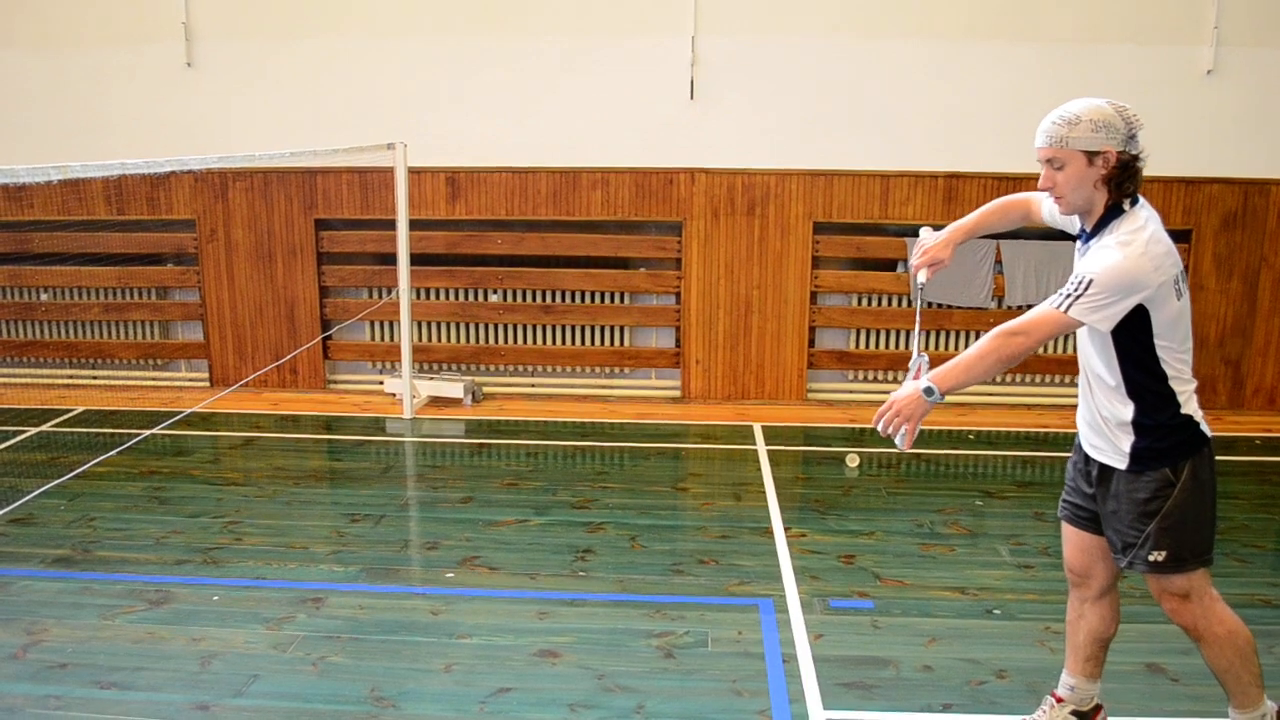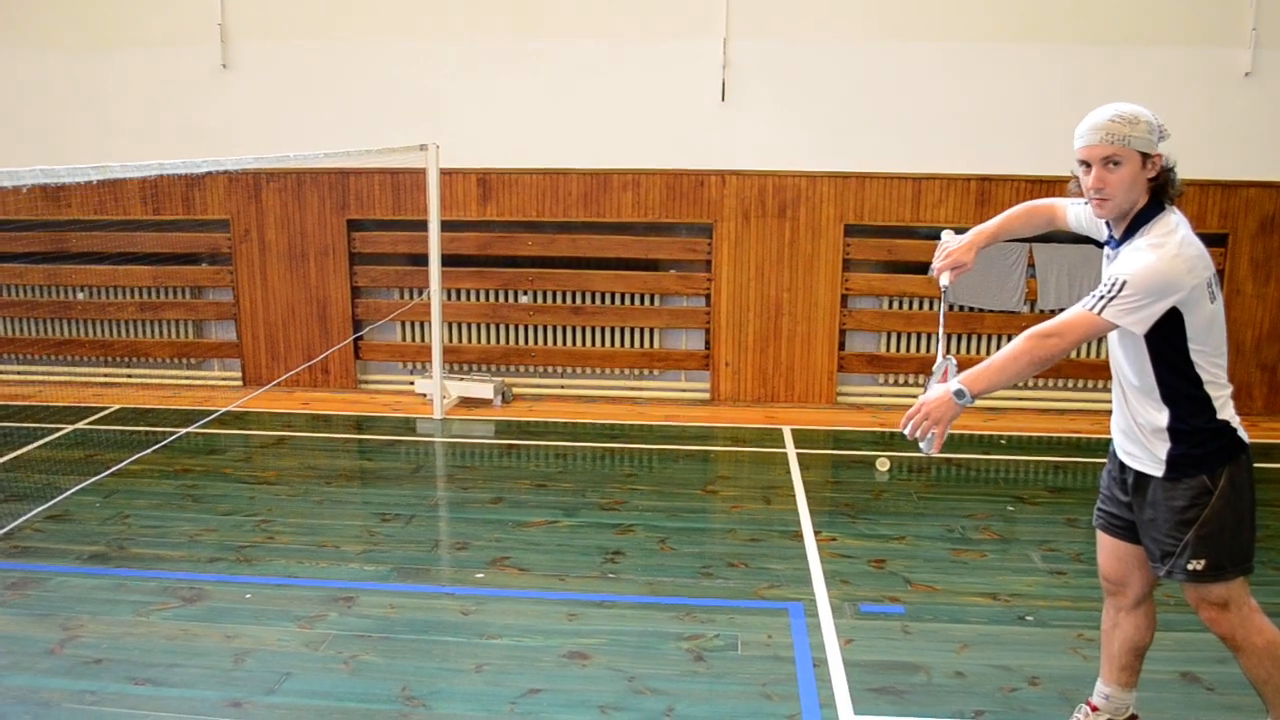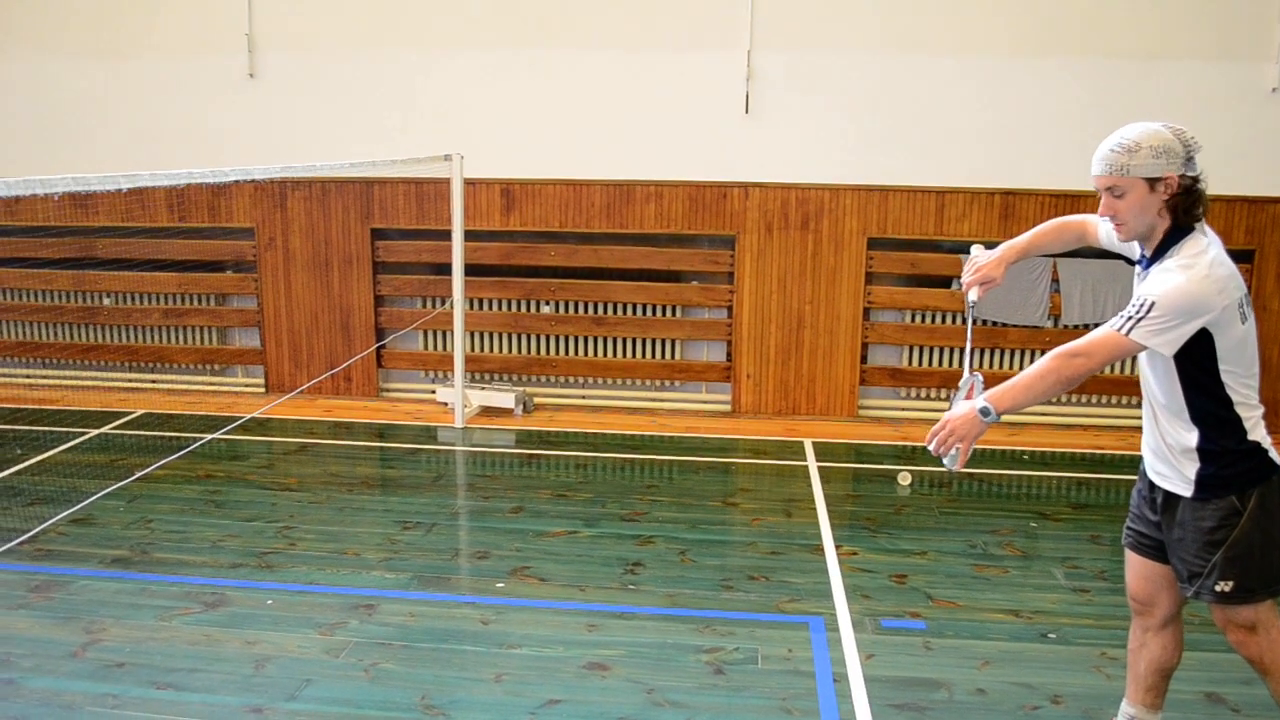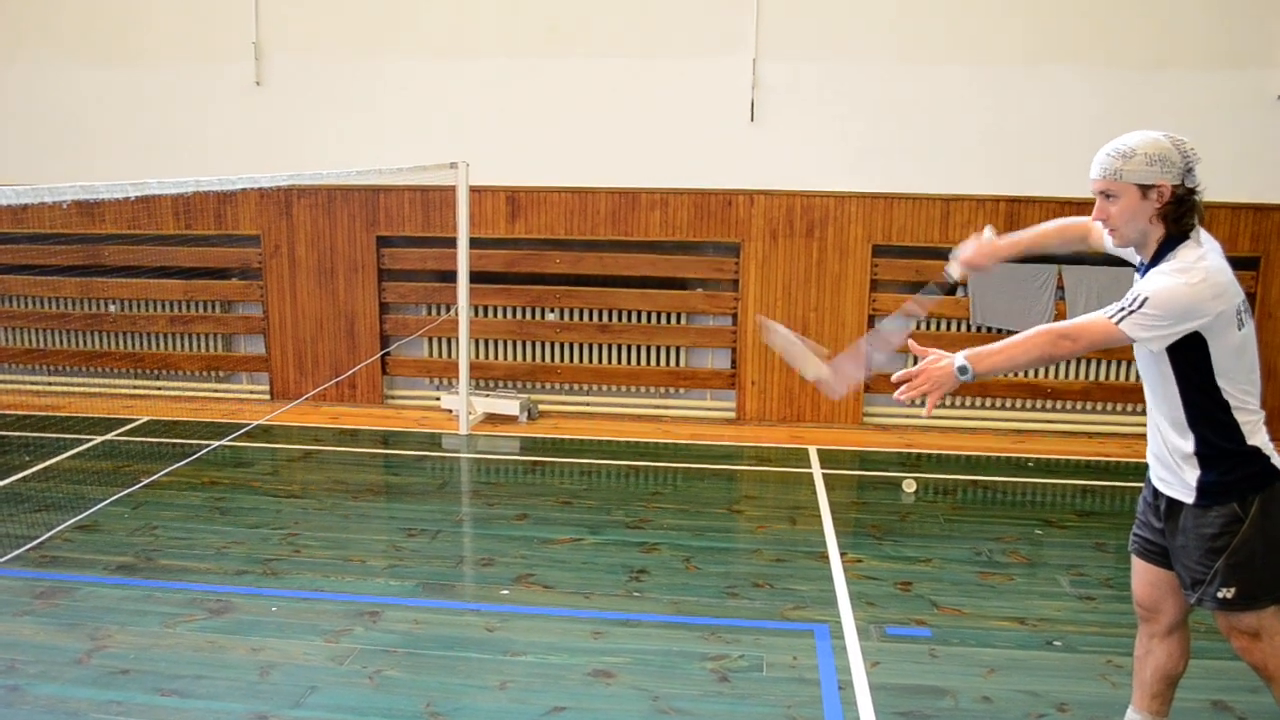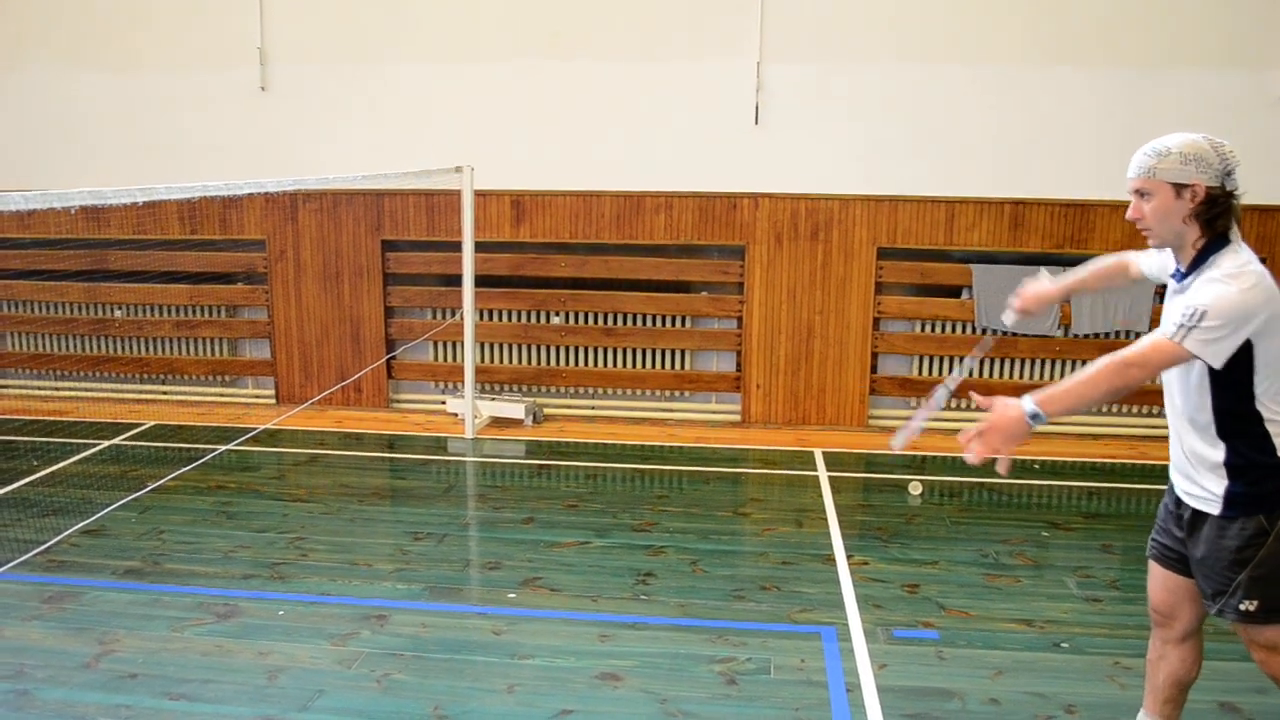
dt=0.7s
person 1, frame 1
left shoulder: (1129, 254)
right shoulder: (1101, 208)
left elbow: (1021, 337)
right elbow: (1021, 205)
left wrist: (930, 388)
right wrist: (952, 234)
left hip: (1155, 457)
right hip: (1098, 444)
left knee: (1184, 600)
right knee: (1087, 578)
person 1, frame 2
left shoulder: (1161, 256)
right shoulder: (1121, 216)
left elbow: (1052, 340)
right elbow: (1045, 211)
left wrist: (959, 391)
right wrist: (976, 238)
left hip: (1192, 463)
right hip: (1134, 452)
left knee: (1223, 610)
right knee: (1122, 587)
person 1, frame 3
left shoulder: (1190, 278)
right shoulder: (1157, 235)
left elbow: (1079, 360)
right elbow: (1078, 228)
left wrist: (984, 409)
right wrist: (1004, 254)
left hip: (1221, 483)
right hip: (1164, 473)
right knee: (1149, 605)
person 1, frame 4
left shoulder: (1187, 282)
right shoulder: (1164, 240)
left elbow: (1067, 340)
right elbow: (1078, 231)
left wrist: (961, 364)
right wrist: (1000, 247)
left hip: (1226, 490)
right hip: (1172, 479)
right knee: (1156, 612)
person 1, frame 5
right shoulder: (1188, 259)
left elbow: (1132, 367)
right elbow: (1125, 264)
left wrist: (1032, 411)
right wrist: (1056, 287)
right hip: (1190, 491)
right knee: (1171, 618)
